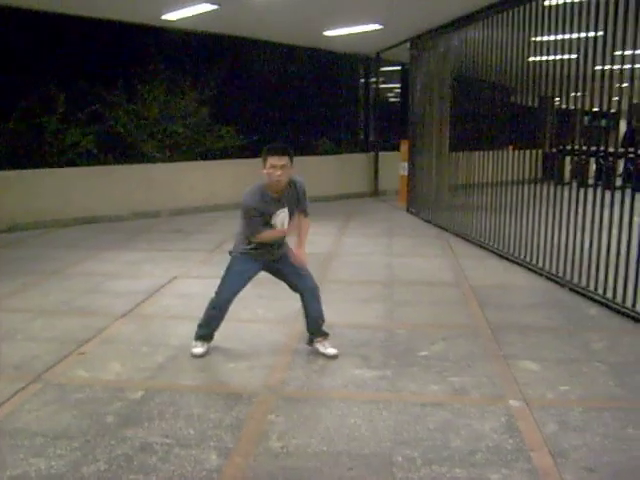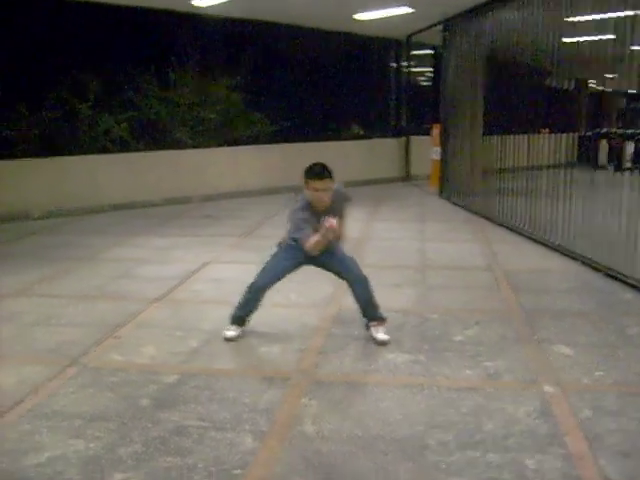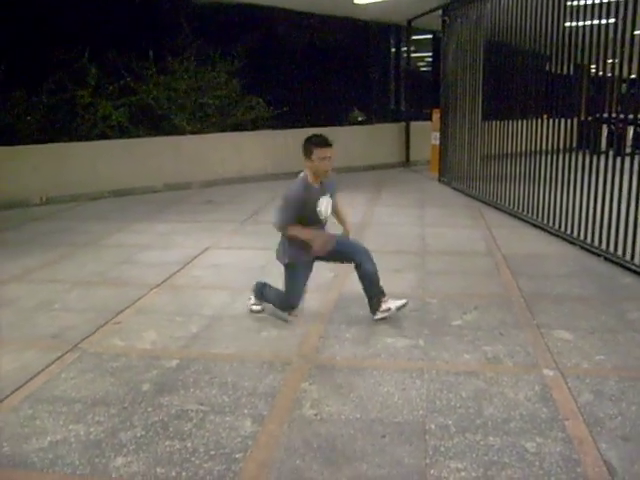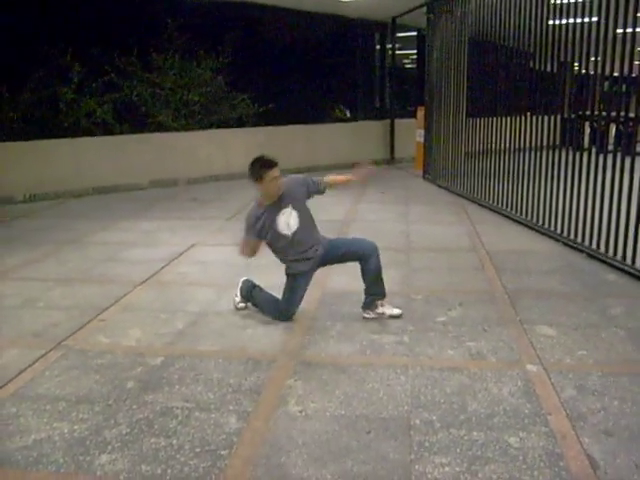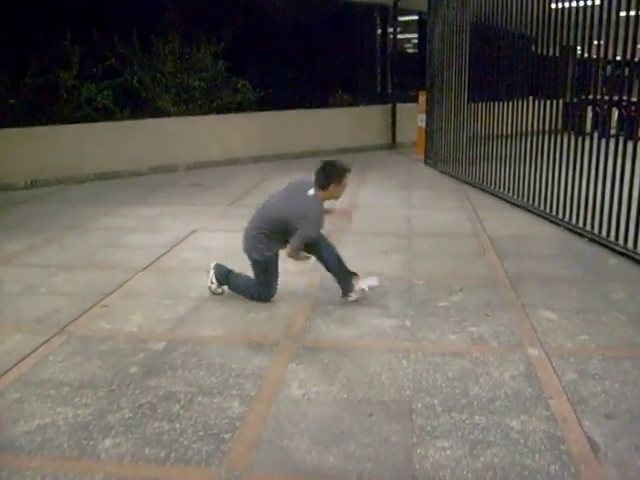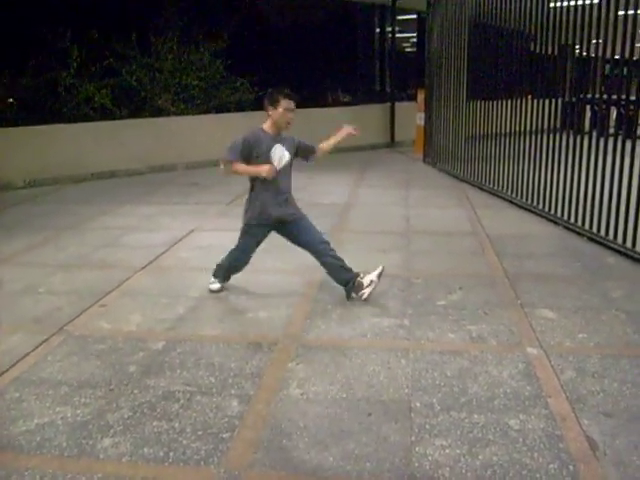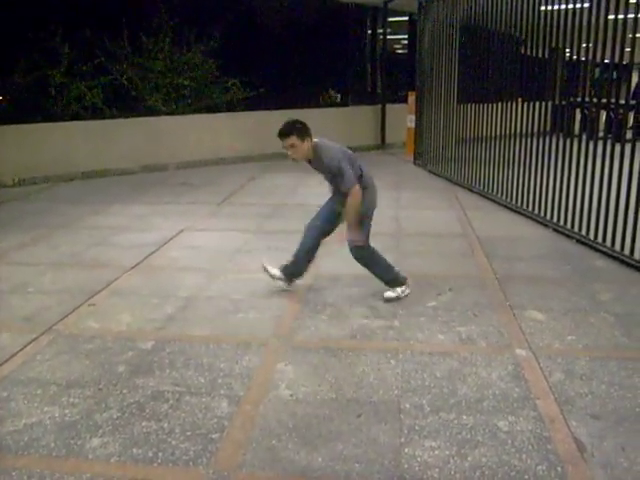
dt=0.7s
person 1, frame 1
left shoulder: (296, 187)
right shoulder: (252, 199)
left elbow: (302, 217)
right elbow: (257, 236)
left wrist: (300, 247)
right wrist: (287, 230)
left hip: (278, 252)
right hip: (249, 254)
left knee: (309, 288)
right knee: (223, 298)
left ankle: (317, 337)
right ankle: (202, 338)
person 1, frame 2
left shoulder: (338, 193)
right shoulder: (299, 213)
right elbow: (311, 247)
left wrist: (337, 232)
right wrist: (325, 234)
left hip: (328, 246)
right hip: (295, 248)
left knee: (357, 277)
right knee: (260, 284)
left ankle: (375, 322)
right ankle: (237, 322)
person 1, frame 3
left shoulder: (327, 178)
right shoulder: (297, 191)
right elbow: (282, 226)
left wrist: (345, 226)
right wrist: (312, 236)
left hip: (322, 239)
right hip: (297, 250)
left knee: (361, 254)
right knee: (289, 305)
left ankle: (380, 305)
right ankle: (260, 291)
person 1, frame 4
left shoulder: (293, 185)
right shoulder: (256, 218)
left elbow: (324, 182)
right elbow: (249, 252)
left wrist: (352, 177)
right wrist: (248, 246)
left hip: (320, 246)
right hip: (300, 262)
left knee: (368, 249)
right knee: (284, 314)
left ankle: (373, 305)
right ankle: (248, 289)
person 1, frame 5
left shoulder: (308, 183)
right shoulder: (312, 219)
right elbow: (292, 252)
left wrist: (328, 211)
right wrist: (303, 257)
left hip: (273, 228)
right hip: (259, 240)
left knee: (323, 247)
right knee: (265, 294)
left ankle: (350, 285)
right ankle: (221, 274)
person 1, frame 6
left shoulder: (289, 141)
right shoulder: (251, 139)
left elbow: (317, 152)
right elbow: (227, 165)
left wrist: (342, 135)
right wrist: (256, 170)
left hip: (287, 210)
right hip: (259, 213)
left knee: (319, 245)
right knee: (241, 257)
left ankle: (354, 285)
right ankle: (220, 276)
person 1, frame 7
left shoulder: (332, 157)
right shoulder: (310, 153)
left elbow: (355, 191)
left wrist: (351, 227)
left hip: (360, 197)
right hip: (341, 195)
left knee: (359, 249)
right knee: (313, 231)
left ankle: (398, 283)
right ankle: (290, 272)
